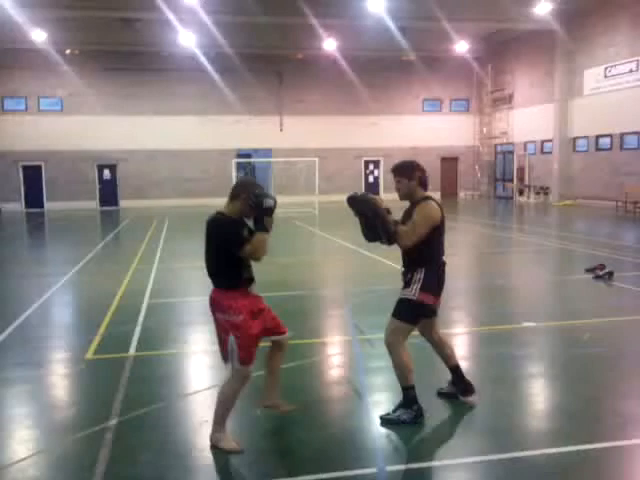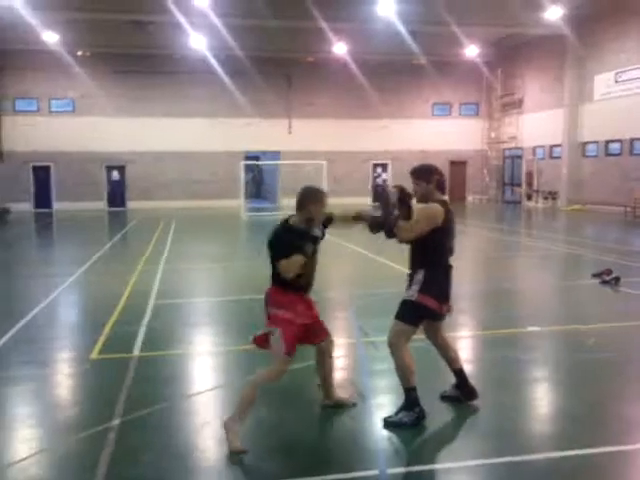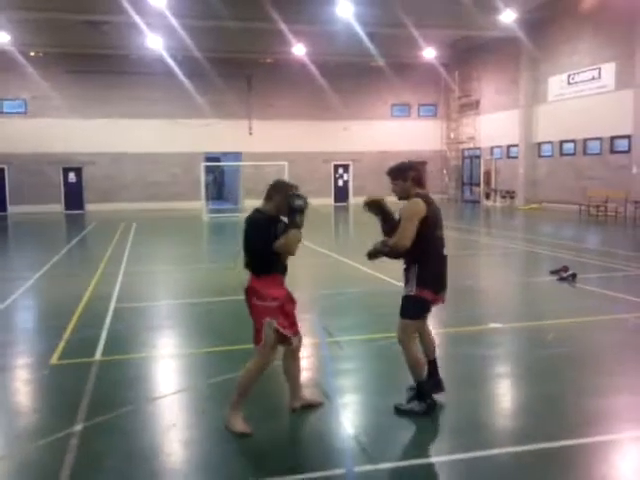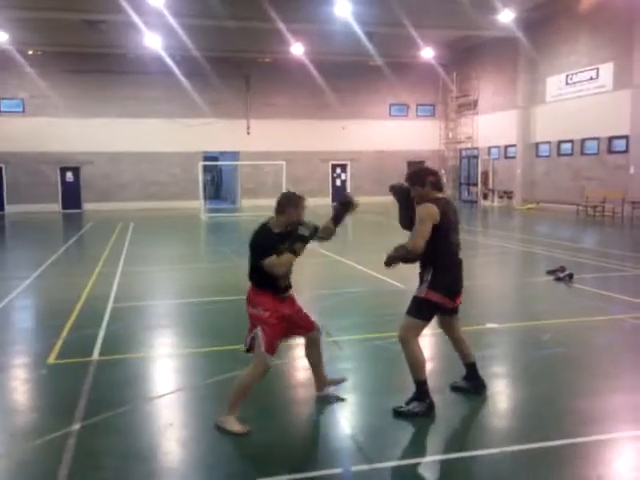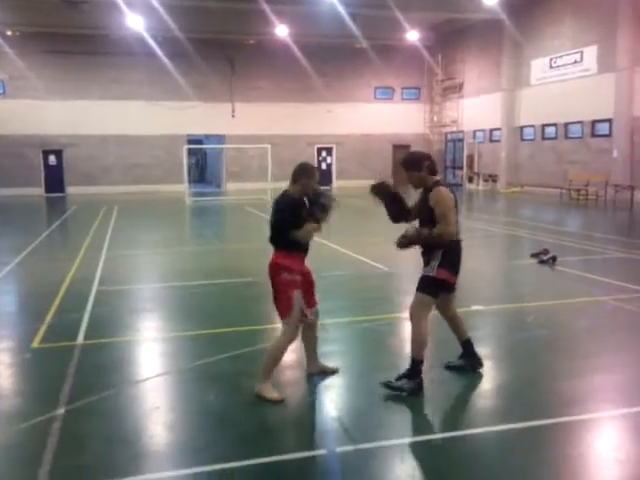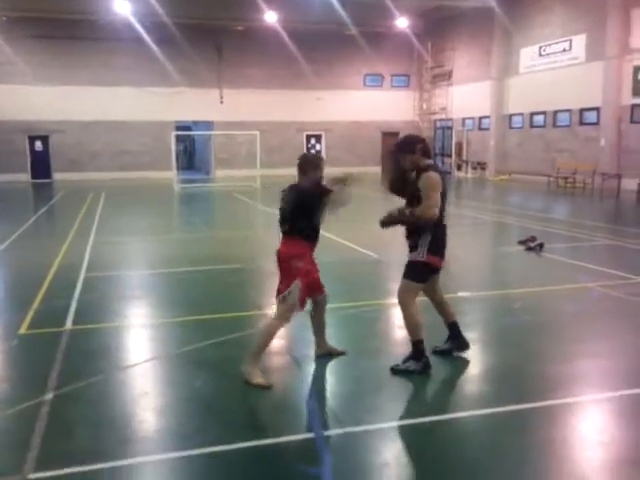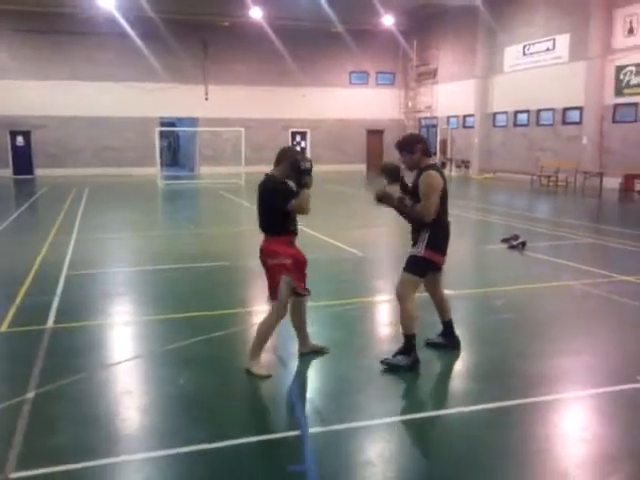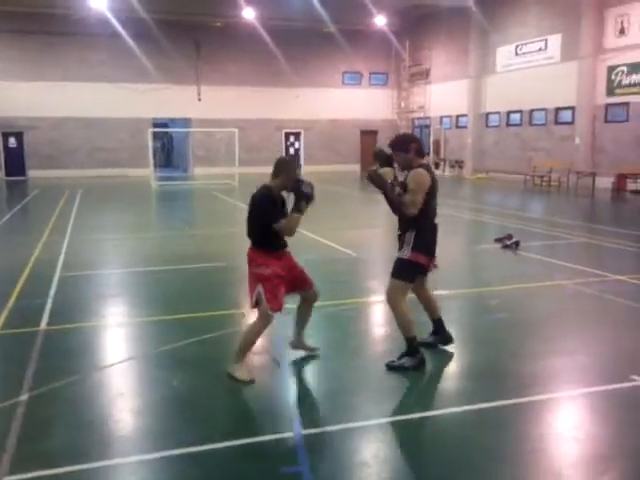
dt=0.5s
person 1, frame 1
left shoulder: (428, 207)
right shoulder: (414, 208)
left elbow: (405, 240)
right elbow: (398, 237)
left wrist: (384, 214)
left hip: (423, 279)
right hip: (421, 278)
left knee: (394, 339)
right knee: (430, 333)
left ankle: (411, 405)
right ankle: (461, 383)
person 1, frame 2
left shoulder: (433, 209)
right shoulder: (438, 209)
left elbow: (402, 234)
right elbow: (411, 233)
left wrist: (389, 207)
right wrist: (403, 206)
left hip: (426, 282)
right hip: (436, 280)
left knee: (396, 340)
right knee: (436, 335)
left ankle: (413, 408)
right ankle: (464, 387)
person 1, frame 3
left shoulder: (414, 204)
right shoulder: (426, 202)
left elbow: (401, 244)
right elbow: (402, 233)
left wrist: (379, 249)
right wrist: (384, 214)
left hip: (423, 275)
right hip: (434, 272)
left knee: (405, 337)
right knee: (420, 326)
left ankle: (423, 398)
right ankle: (432, 378)
person 1, frame 4
left shoulder: (428, 209)
right shoulder: (447, 205)
left elbow: (415, 247)
right elbow: (423, 237)
left wrist: (395, 255)
right wrist: (405, 209)
left hip: (436, 279)
right hip: (451, 276)
left knee: (407, 335)
right knee: (451, 329)
left ankle: (423, 399)
right ankle: (474, 379)
person 1, frame 5
left shoulder: (440, 193)
right shoulder: (428, 192)
left elbow: (450, 232)
right elbow: (409, 215)
left wrist: (415, 237)
right wrist: (389, 196)
left hip: (442, 259)
right hip: (439, 258)
left knee: (418, 312)
right knee: (446, 308)
left ankle: (414, 376)
right ankle: (470, 356)
person 1, frame 6
left shoulder: (430, 176)
right shoulder: (421, 174)
left elbow: (429, 213)
right elbow: (397, 189)
left wrist: (399, 216)
right wrist: (398, 167)
left hip: (427, 243)
right hip: (431, 242)
left knee: (405, 297)
right knee: (432, 291)
left ankle: (419, 357)
right ankle: (456, 338)
person 1, frame 7
left shoulder: (430, 176)
right shoulder: (424, 173)
left elbow: (426, 214)
right elbow: (416, 204)
left wrist: (394, 201)
right wrist: (400, 194)
left hip: (430, 239)
right hip: (430, 238)
left knee: (404, 290)
right knee: (433, 287)
left ankle: (409, 351)
right ankle: (449, 335)
person 1, frame 8
left shoulder: (418, 174)
right shoulder: (420, 173)
left elbow: (409, 209)
right elbow: (401, 207)
left wrist: (387, 186)
right wrist: (389, 184)
left hip: (416, 241)
right hip: (421, 239)
left knee: (394, 296)
right knee: (419, 287)
left ankle: (414, 354)
right ankle: (440, 333)
person 2, frame 1
left shoulder: (236, 221)
right shoulder: (220, 225)
left elbow: (255, 249)
right elbow: (256, 253)
left wrist: (264, 219)
right wrist: (263, 218)
left hip: (245, 295)
right hip: (229, 302)
left knee: (279, 339)
right knee: (241, 372)
left ankle: (271, 397)
right ankle: (218, 431)
person 2, frame 2
left shoulder: (308, 225)
right shoulder: (282, 234)
left elbow: (335, 219)
right elbow: (286, 272)
left wrist: (358, 217)
right wrist: (308, 245)
left hip: (301, 299)
right hip: (283, 302)
left knee: (325, 344)
right knee: (278, 367)
left ankle: (329, 396)
right ankle: (234, 422)
person 2, frame 3
left shoulder: (272, 218)
right shoulder: (259, 221)
left elbow: (285, 246)
right elbow: (288, 249)
left wrist: (293, 219)
right wrist: (296, 217)
left hip: (276, 287)
right hip: (264, 290)
left knee: (293, 342)
right knee: (264, 355)
left ankle: (296, 397)
right ankle: (234, 412)
person 2, frame 4
left shoulder: (291, 230)
right shoulder: (261, 237)
left elbow: (324, 235)
right elbow: (278, 269)
left wrist: (338, 215)
right wrist: (298, 243)
left hip: (284, 298)
right hip: (263, 302)
left knee: (313, 334)
right knee: (262, 363)
left ankle: (321, 381)
right ankle: (228, 415)
person 2, frame 5
left shoulder: (298, 200)
right shoulder: (286, 204)
left elbow: (307, 228)
right elbow: (305, 236)
left wrist: (318, 212)
right wrist: (319, 214)
left hip: (296, 264)
right hip: (286, 267)
left knee: (311, 316)
right knee: (292, 329)
left ankle: (312, 363)
right ankle: (264, 382)
person 2, frame 6
left shoulder: (294, 192)
right shoulder: (307, 193)
right elbow: (338, 201)
left wrist: (335, 184)
right wrist: (338, 186)
left hip: (301, 255)
right hip: (296, 257)
left knee: (320, 298)
right knee: (283, 313)
left ankle: (321, 345)
right ankle: (251, 365)
person 2, frame 7
left shoulder: (278, 184)
right shoulder: (273, 186)
left elbow: (296, 206)
right elbow: (303, 208)
left wrist: (301, 181)
right wrist: (303, 179)
left hip: (286, 247)
right hip: (277, 250)
left knee: (299, 297)
right knee: (279, 309)
left ankle: (305, 344)
right ankle: (253, 358)
person 2, frame 8
left shoulder: (276, 195)
right shoulder: (264, 198)
left elbow: (286, 225)
right elbow: (289, 229)
left wrist: (301, 201)
right wrist: (302, 202)
left hip: (280, 255)
right hip: (264, 260)
left knee: (311, 294)
right knee: (266, 317)
left ankle: (298, 339)
right ankle: (237, 363)
